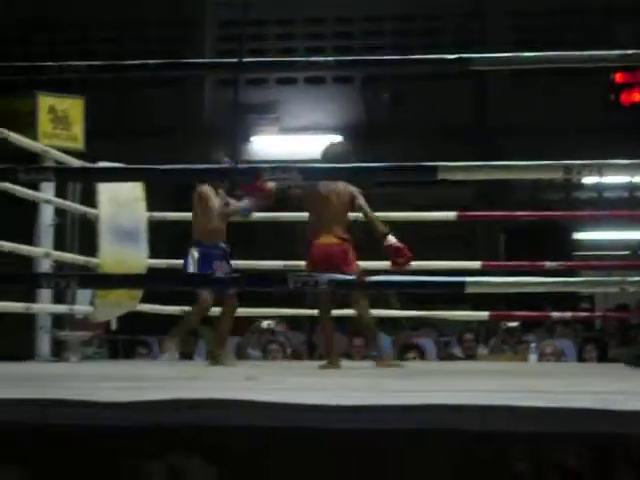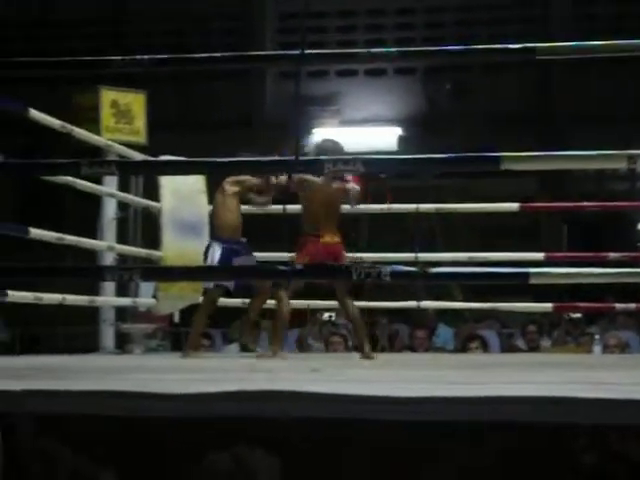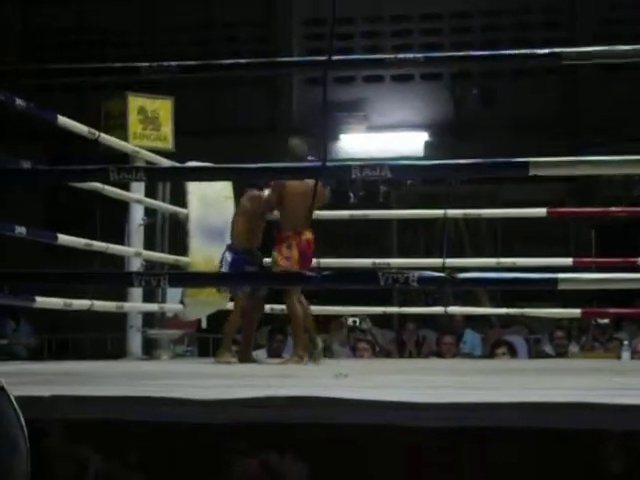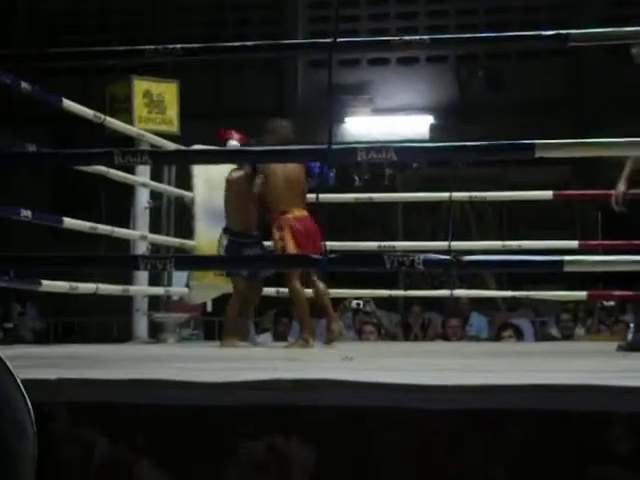
dt=0.3s
person 1, frame 1
left shoulder: (315, 186)
right shoulder: (351, 191)
left elbow: (293, 194)
right elbow: (370, 216)
right wrist: (390, 240)
left hip: (318, 249)
right hip: (342, 248)
left knee: (324, 308)
right knee: (360, 304)
left ankle: (332, 358)
right ankle: (377, 354)
person 1, frame 2
left shoulder: (304, 181)
right shoulder: (343, 187)
right elbow: (354, 197)
right wrist: (352, 184)
left hip: (311, 246)
right hip: (333, 245)
right knee: (345, 299)
right ankle: (365, 346)
person 1, frame 3
left shoulder: (282, 181)
right shoulder: (317, 184)
left elbow: (273, 204)
left hip: (290, 240)
right hip: (306, 238)
left knee: (291, 296)
right knee: (296, 293)
left ankle: (299, 351)
right ankle: (314, 342)
person 1, frame 4
left shoulder: (263, 163)
right shoulder: (299, 165)
left hip: (285, 222)
right hip: (305, 218)
left knee: (294, 278)
right knee: (312, 275)
left ankle: (305, 335)
right ankle: (333, 321)
person 2, frame 1
left shoulder: (221, 193)
right shoulder: (203, 190)
left elbow: (238, 208)
right elbow: (217, 213)
left wrist: (252, 202)
right wrist: (246, 203)
left hip: (219, 254)
right hip: (202, 252)
left knee: (231, 304)
right knee: (205, 301)
left ankle: (215, 353)
right ankle: (175, 336)
person 2, frame 2
left shoulder: (240, 189)
right shoulder: (230, 183)
left elbow: (263, 201)
right elbow: (264, 184)
left wrist: (272, 185)
left hip: (239, 247)
right hip: (221, 247)
left knee: (265, 287)
right knee: (210, 300)
left ankle: (245, 333)
right ankle: (191, 347)
person 2, frame 3
left shoulder: (266, 202)
right shoulder: (251, 196)
left hip: (253, 257)
right hip: (236, 256)
left knee: (257, 306)
right knee: (242, 304)
left ankle: (245, 352)
right ankle: (224, 351)
person 2, frame 4
right shoulder: (237, 177)
left hip: (252, 240)
right hip: (233, 239)
left knee: (255, 288)
right knee: (241, 288)
left ankle: (242, 331)
right ankle: (229, 335)
